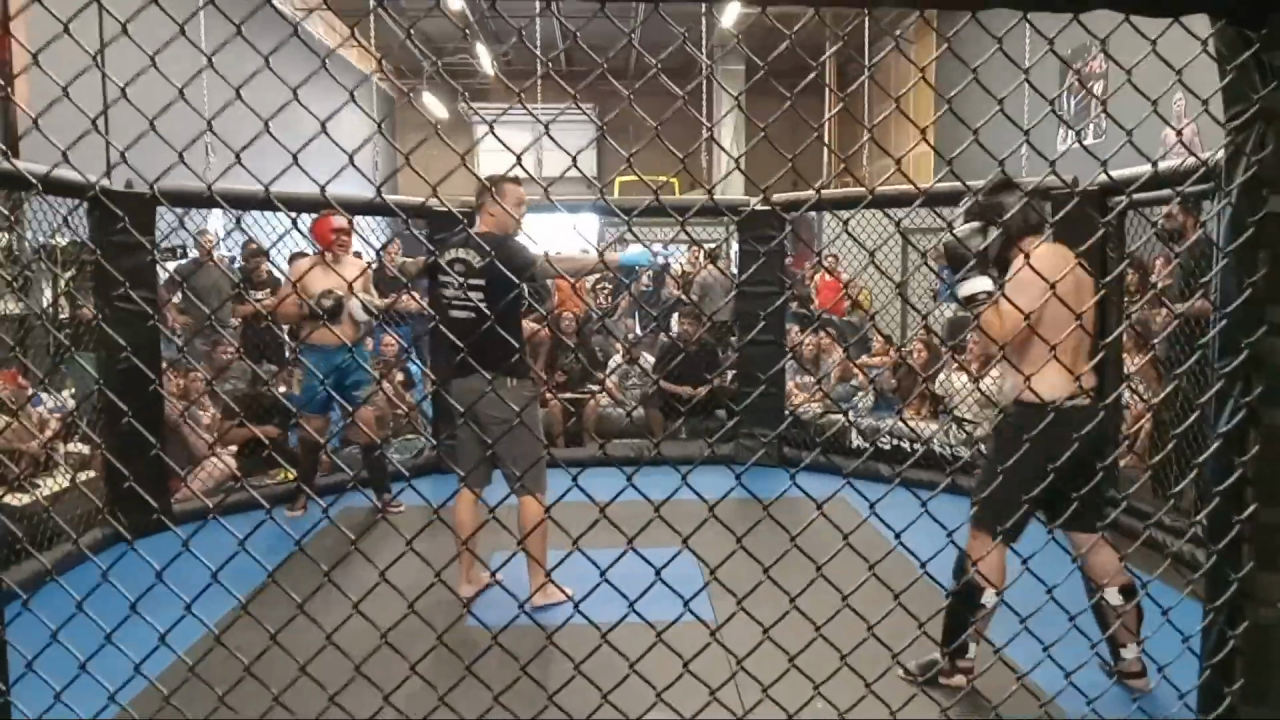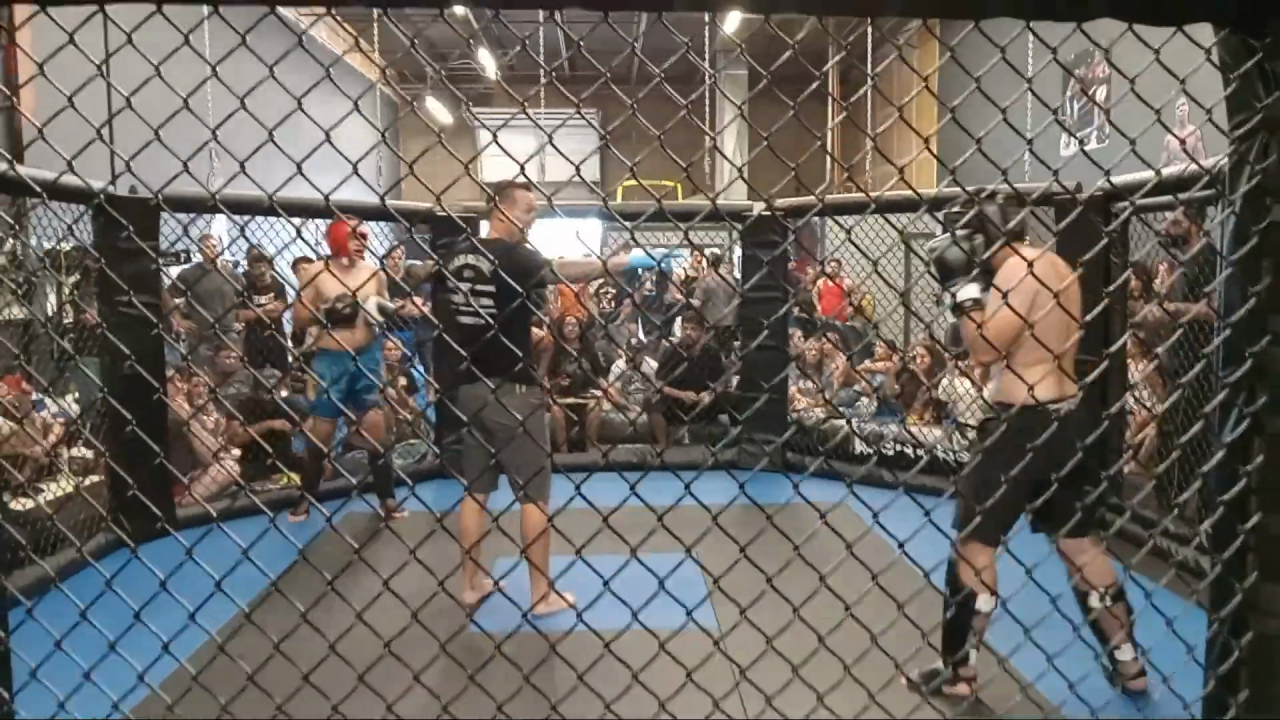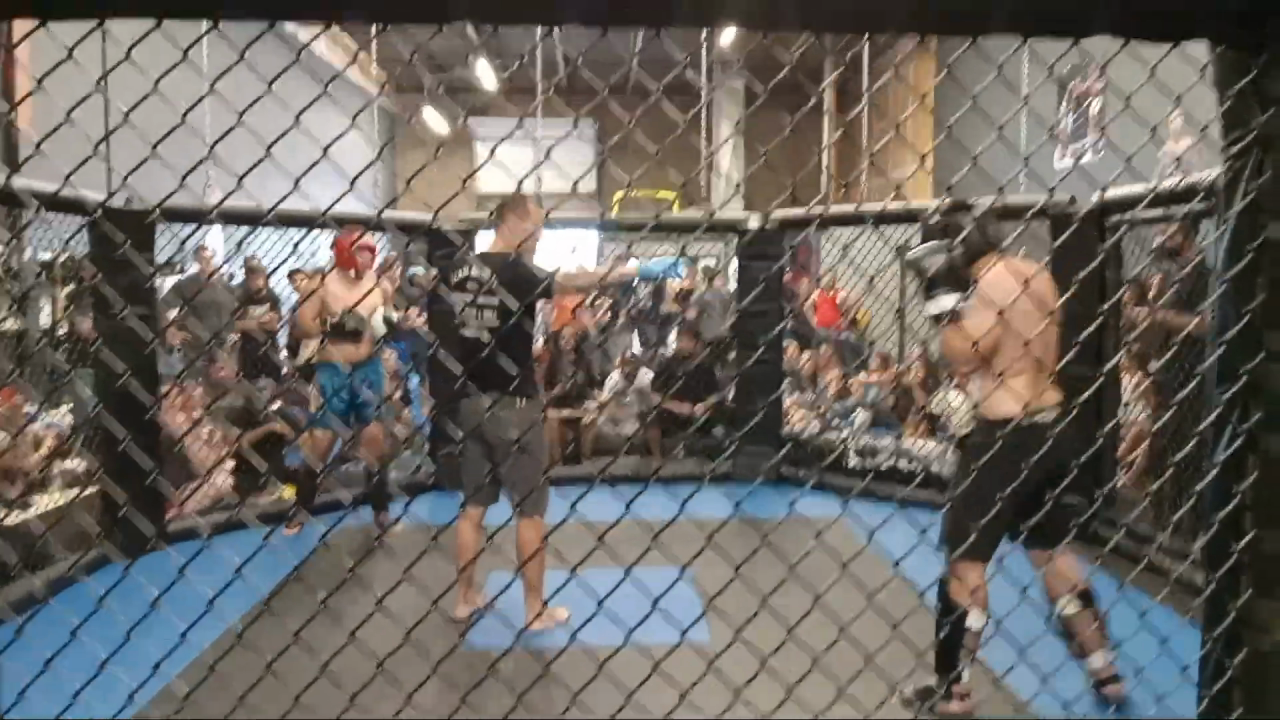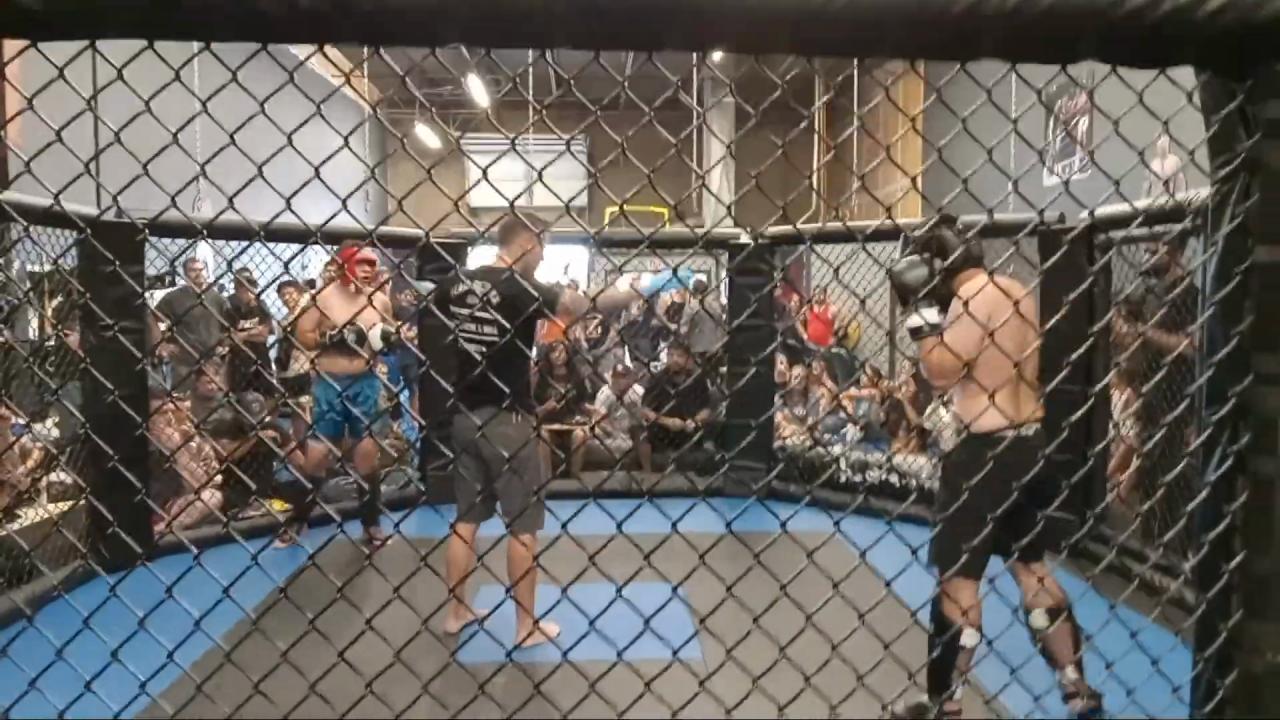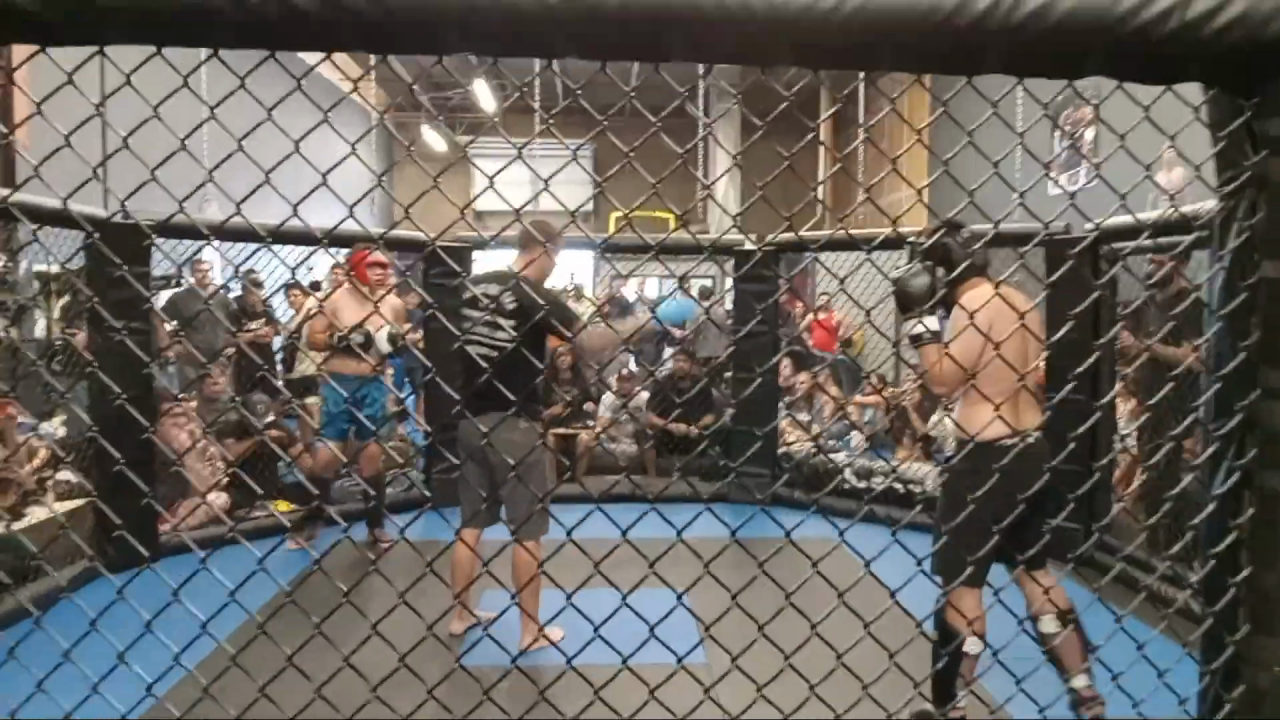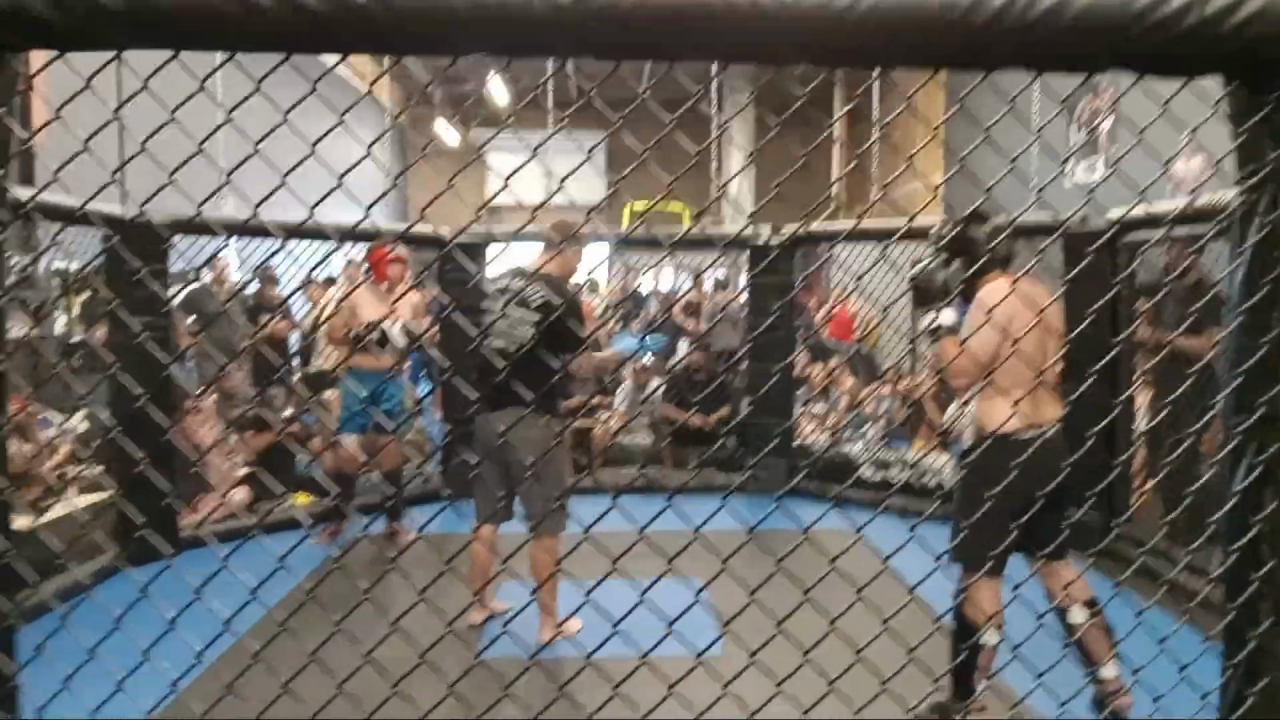
dt=0.1s
person 1, frame 1
left shoulder: (1033, 261)
right shoulder: (1068, 260)
left elbow: (1004, 338)
left wrist: (974, 280)
right wrist: (989, 276)
left hip: (1040, 419)
right hip: (1081, 414)
left knee: (985, 535)
right knee: (1090, 537)
left ankle: (956, 663)
right ankle: (1130, 661)
person 1, frame 2
left shoulder: (1018, 269)
right shoulder: (1057, 267)
left elbow: (987, 348)
left wrist: (963, 285)
right wrist: (975, 284)
left hip: (1023, 423)
right hip: (1065, 420)
left knee: (974, 543)
right knee: (1078, 541)
left ankle: (957, 672)
right ankle: (1128, 664)
person 1, frame 3
left shoulder: (995, 281)
right shoulder: (1034, 274)
left elbow: (963, 361)
left wrist: (943, 297)
right wrist: (955, 295)
left hip: (1007, 437)
right hip: (1048, 431)
left knee: (965, 560)
right knee: (1052, 552)
left ankle: (952, 689)
right ankle: (1105, 670)
person 1, frame 4
left shoulder: (975, 297)
right shoulder: (1018, 292)
left elbow: (941, 374)
left wrist: (921, 311)
right wrist: (932, 309)
left hip: (988, 450)
right hip: (1027, 442)
left knee: (958, 576)
right knee: (1031, 565)
person 1, frame 5
left shoulder: (976, 306)
right shoulder: (1021, 303)
left elbow: (941, 380)
left wrist: (922, 318)
right wrist: (934, 316)
left hip: (988, 459)
right hip: (1029, 451)
left knee: (961, 584)
right knee: (1034, 572)
person 1, frame 6
left shoulder: (993, 295)
right shoulder: (1042, 294)
left elbow: (961, 374)
left wrist: (943, 312)
right wrist: (956, 312)
left hip: (1006, 451)
right hip: (1049, 444)
left knee: (980, 574)
right knee: (1057, 563)
person 2, frame 1
left shoulder: (444, 251)
right shoulder: (502, 253)
left elbow: (411, 268)
right elbow: (554, 267)
right wrist: (618, 259)
left hip: (460, 382)
right hip: (504, 383)
left knee: (469, 481)
right knee: (530, 485)
left ankle: (467, 577)
right ankle: (540, 585)
person 2, frame 2
left shoulder: (453, 257)
right shoulder: (513, 258)
left elbow: (434, 290)
right elbow: (567, 270)
right wrist: (633, 259)
left hip: (469, 387)
right hip: (511, 389)
left knee: (475, 489)
right knee: (533, 492)
left ankle: (472, 583)
right ankle: (542, 593)
person 2, frame 3
left shoulder: (456, 269)
right shoulder: (515, 272)
right elbow: (573, 282)
right wrist: (639, 270)
left hip: (469, 400)
right hip: (512, 403)
left knee: (474, 502)
right knee: (530, 507)
left ankle: (465, 597)
right ankle: (536, 609)
person 2, frame 4
left shoulder: (457, 283)
right shoulder: (520, 288)
right elbow: (581, 305)
right wrist: (641, 288)
left hip: (466, 414)
right hip: (507, 418)
left knee: (466, 518)
right knee: (523, 524)
left ankle: (456, 611)
right ankle: (527, 625)
person 2, frame 5
left shoulder: (473, 288)
right shoulder: (537, 300)
right elbow: (594, 344)
left hip: (473, 419)
right hip: (514, 424)
left knee: (471, 523)
right knee: (528, 530)
left ankle: (461, 613)
right ankle: (532, 630)
person 2, frame 6
left shoulder: (498, 284)
right shoulder: (563, 299)
right elbow: (580, 368)
right wrist: (619, 352)
left hip: (490, 412)
right hip: (534, 418)
left knee: (488, 516)
right knee: (546, 524)
left ankle: (479, 605)
right ankle: (549, 621)
person 3, frame 1
left shoulder: (1202, 251)
right shoulder: (1182, 255)
left elbow: (1215, 302)
left wrist: (1172, 311)
right wrist: (1159, 317)
left hip: (1195, 359)
right hip: (1181, 357)
left knee: (1176, 431)
right knee: (1183, 431)
person 3, frame 2
left shoulder: (1207, 258)
right shoulder: (1178, 263)
left elbow: (1215, 308)
left wrist: (1170, 310)
right wrist: (1157, 314)
left hip: (1197, 363)
right hip: (1178, 362)
left knee: (1181, 436)
right knee: (1189, 437)
left ankle: (1186, 509)
right ankle: (1192, 506)
person 3, frame 3
left shoulder: (1200, 273)
right shoulder: (1167, 275)
left elbow: (1207, 324)
left wrist: (1159, 317)
left hip: (1188, 379)
right hip: (1170, 376)
left knee: (1171, 451)
right knee: (1183, 451)
left ankle: (1172, 524)
person 3, frame 4
left shoulder: (1186, 293)
right shoulder: (1149, 291)
left elbow: (1191, 345)
right elbow: (1125, 327)
left wrist: (1142, 333)
left hip: (1173, 396)
right hip: (1152, 392)
left knee: (1153, 469)
right knee: (1171, 470)
left ankle: (1158, 542)
right ankle: (1179, 537)
person 3, frame 5
left shoulder: (1190, 305)
right shoulder: (1150, 301)
left elbow: (1194, 358)
left wrist: (1146, 346)
left hip: (1175, 406)
right hip: (1152, 402)
left knee: (1158, 481)
right knee: (1161, 479)
left ankle: (1164, 553)
right ankle: (1187, 544)
person 3, frame 6
left shoulder: (1207, 296)
right shoulder: (1164, 290)
left elbow: (1211, 347)
left wrist: (1162, 338)
left hip: (1192, 396)
right hip: (1166, 392)
left knee: (1174, 470)
right knee: (1160, 467)
left ankle: (1182, 541)
right ankle: (1206, 517)
person 4, frame 1
left shoulder: (360, 268)
right shoulder: (302, 269)
left elbow: (372, 303)
right elbow: (282, 313)
left wrist: (373, 308)
right wrist: (310, 308)
left hip: (354, 353)
right hip: (316, 356)
left knee: (366, 421)
right knee: (312, 425)
left ankle: (383, 492)
right ankle: (303, 491)
person 4, frame 2
left shoulder: (375, 272)
right shoulder: (316, 273)
left elbow: (383, 308)
right elbow: (299, 316)
left wrist: (386, 311)
right wrist: (328, 312)
left hip: (367, 356)
right hip: (330, 359)
left knee: (375, 425)
right knee: (321, 430)
left ankle: (386, 496)
right ankle: (307, 495)
person 4, frame 3
left shoulder: (379, 285)
right shoulder: (324, 285)
right elbow: (303, 327)
right wrist: (333, 325)
left hip: (369, 369)
right hip: (333, 371)
left knee: (373, 439)
right knee: (322, 442)
left ankle: (381, 509)
right ankle: (302, 507)
person 4, frame 4
left shoulder: (381, 300)
right shoulder: (323, 297)
left elbow: (389, 338)
right elbow: (302, 337)
left wrist: (388, 339)
right wrist: (331, 338)
left hip: (366, 383)
right hip: (329, 383)
left knee: (367, 453)
right knee: (316, 455)
left ankle: (371, 524)
right ankle: (297, 520)
person 4, frame 5
left shoulder: (393, 304)
right shoulder: (334, 299)
left elbow: (400, 340)
right elbow: (312, 338)
left wrist: (397, 343)
right wrist: (340, 340)
left hip: (374, 386)
right hip: (337, 385)
left knee: (372, 456)
right knee: (325, 457)
left ankle: (376, 525)
right ankle: (310, 520)
person 4, frame 6
left shoulder: (412, 299)
right shoulder: (355, 295)
right elbow: (332, 334)
left wrist: (414, 339)
right wrist: (358, 337)
left hip: (393, 380)
right hip: (357, 379)
left knee: (391, 450)
right knee: (348, 450)
left ankle: (394, 518)
right ankle: (338, 516)
